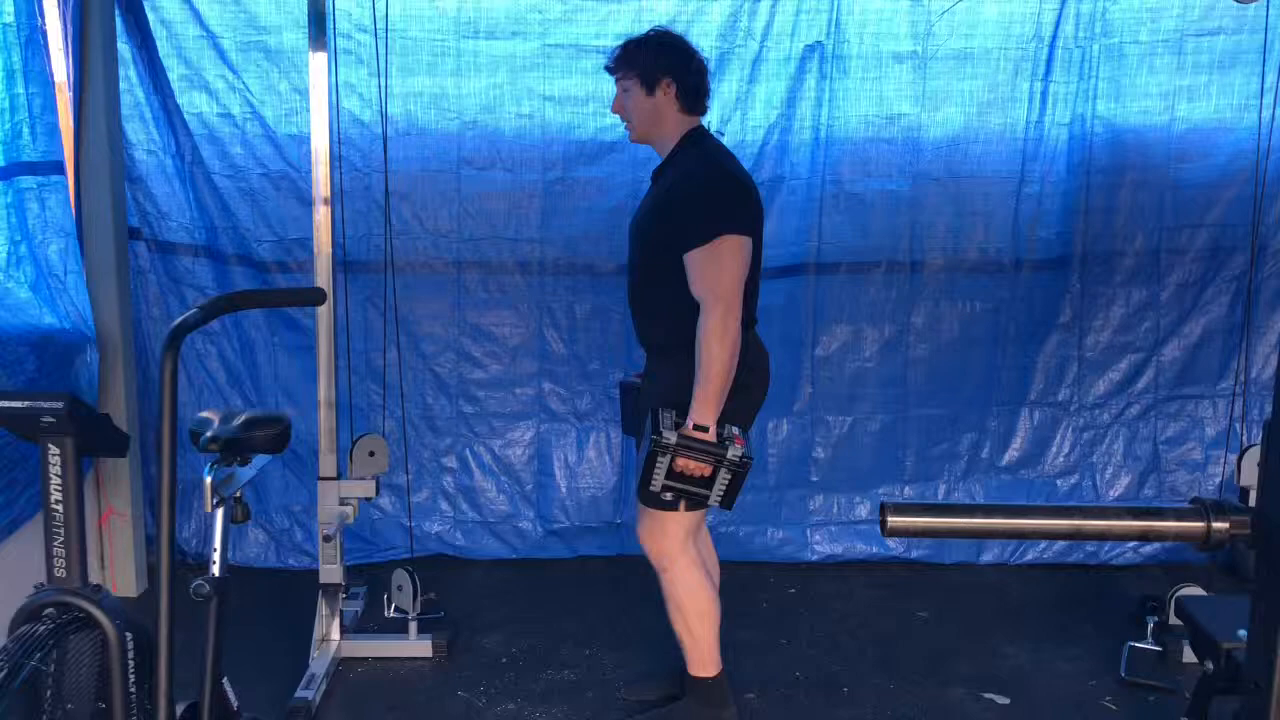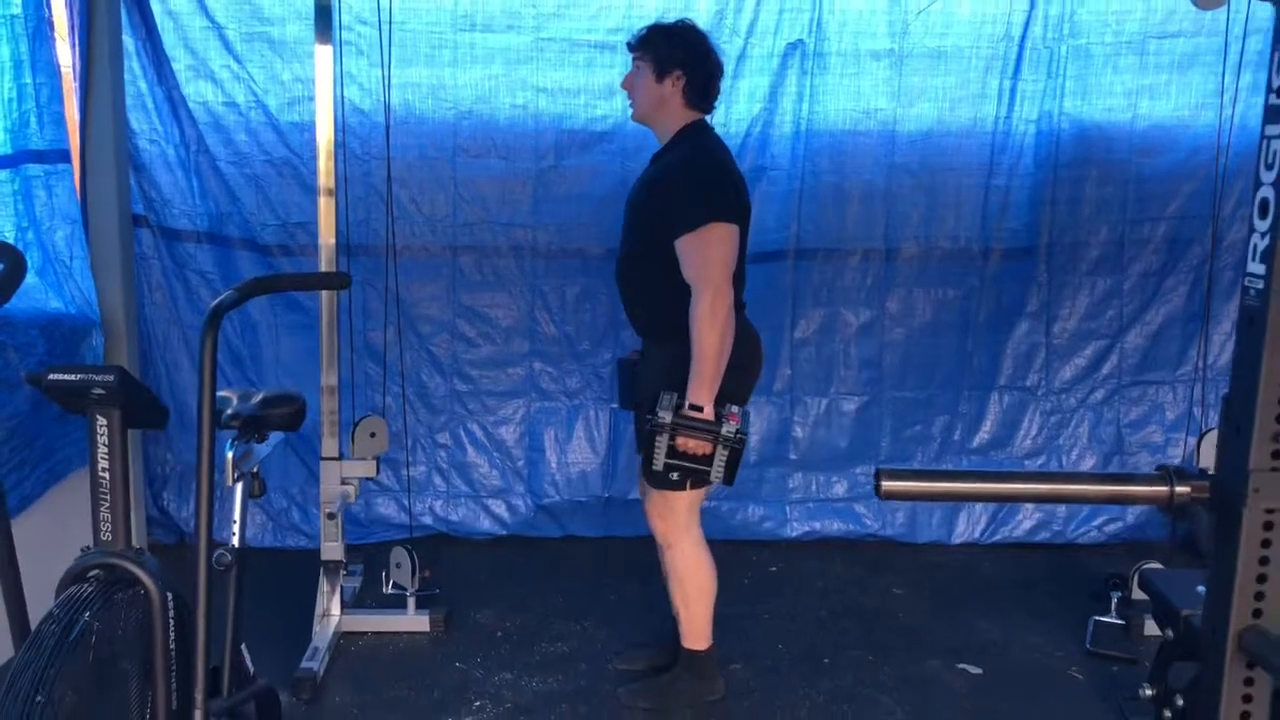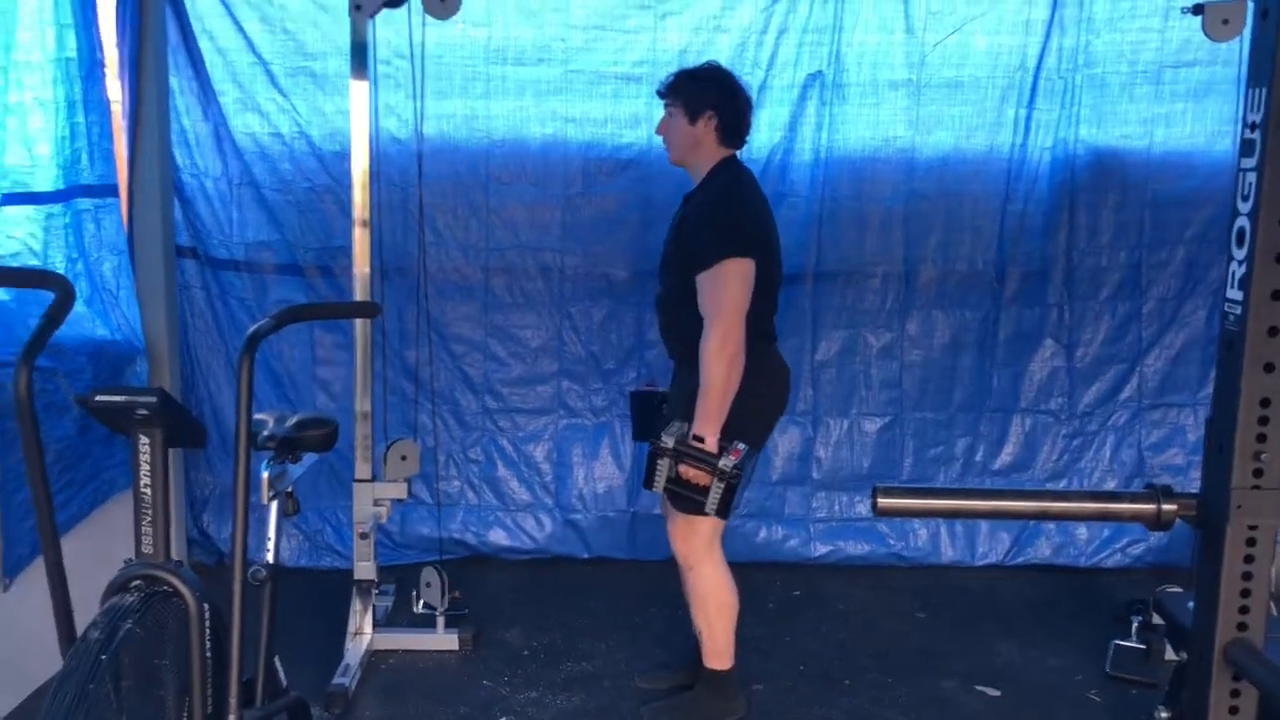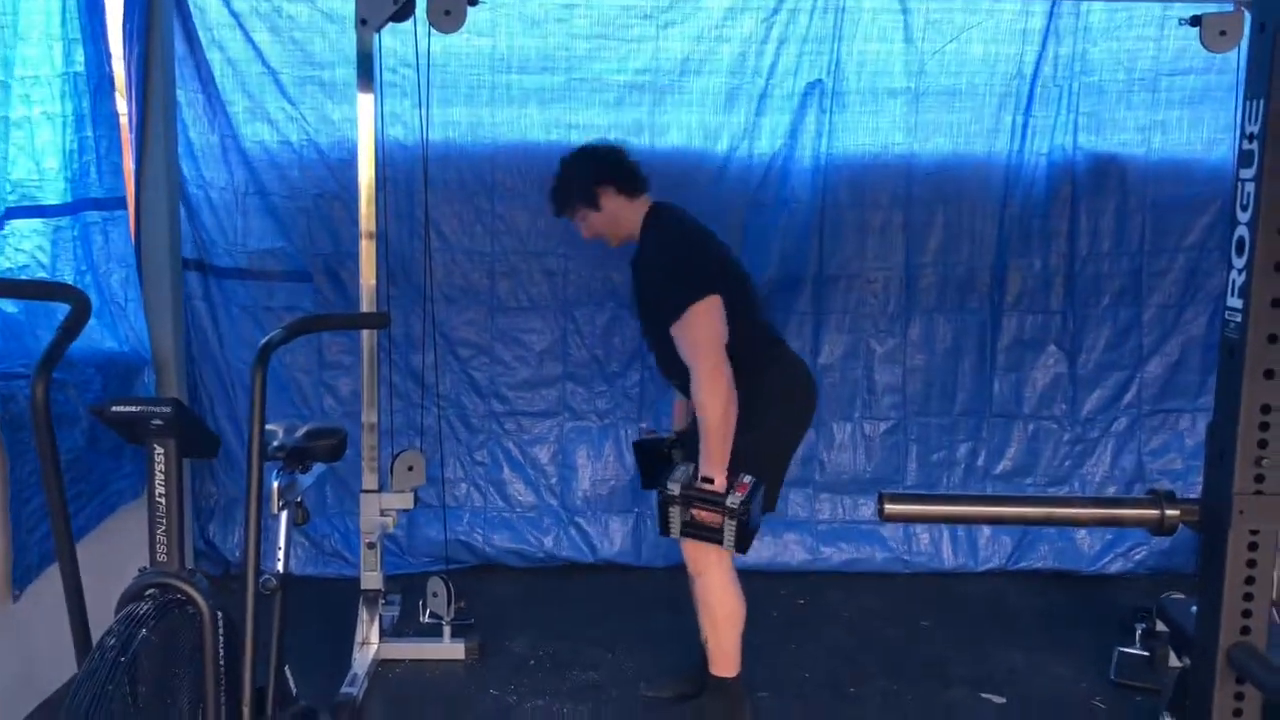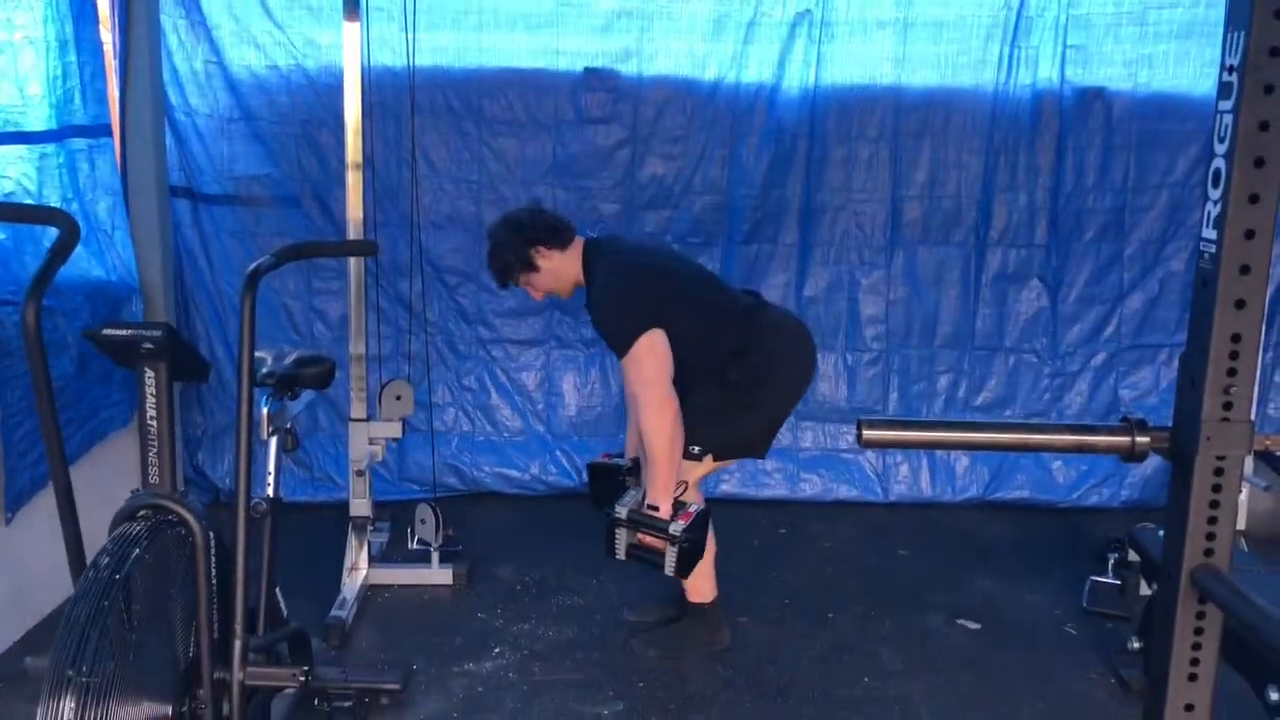
dt=1s
person 1, frame 1
left shoulder: (709, 180)
right shoulder: (681, 170)
left elbow: (722, 310)
left wrist: (703, 420)
left hip: (706, 380)
right hip: (680, 372)
left knee: (664, 537)
right knee: (682, 529)
person 1, frame 2
left shoulder: (698, 168)
right shoulder: (677, 159)
left elbow: (713, 294)
left wrist: (700, 400)
left hip: (697, 361)
right hip: (671, 354)
left knee: (671, 516)
right knee: (664, 505)
left ankle: (698, 669)
right ankle: (685, 640)
person 1, frame 3
left shoulder: (723, 204)
right shoulder: (719, 194)
left elbow: (725, 330)
left wrist: (705, 430)
right wrist: (686, 403)
left hip: (730, 391)
right hip: (711, 383)
left knee: (693, 538)
right knee: (684, 524)
right ankle: (707, 659)
person 1, frame 4
left shoulder: (667, 253)
right shoulder: (664, 238)
left elbow: (711, 371)
left wrist: (712, 471)
right wrist: (682, 435)
left hip: (766, 402)
right hip: (761, 394)
left knee: (704, 545)
right knee: (697, 537)
right ankle: (711, 669)
person 1, frame 5
left shoulder: (615, 291)
right shoulder: (611, 263)
left elbow: (659, 407)
right elbow: (640, 374)
left wrist: (659, 503)
right wrist: (633, 453)
left hip: (769, 363)
right hip: (757, 348)
left knee: (669, 478)
right knee: (664, 466)
left ankle: (704, 621)
right ankle: (692, 595)
